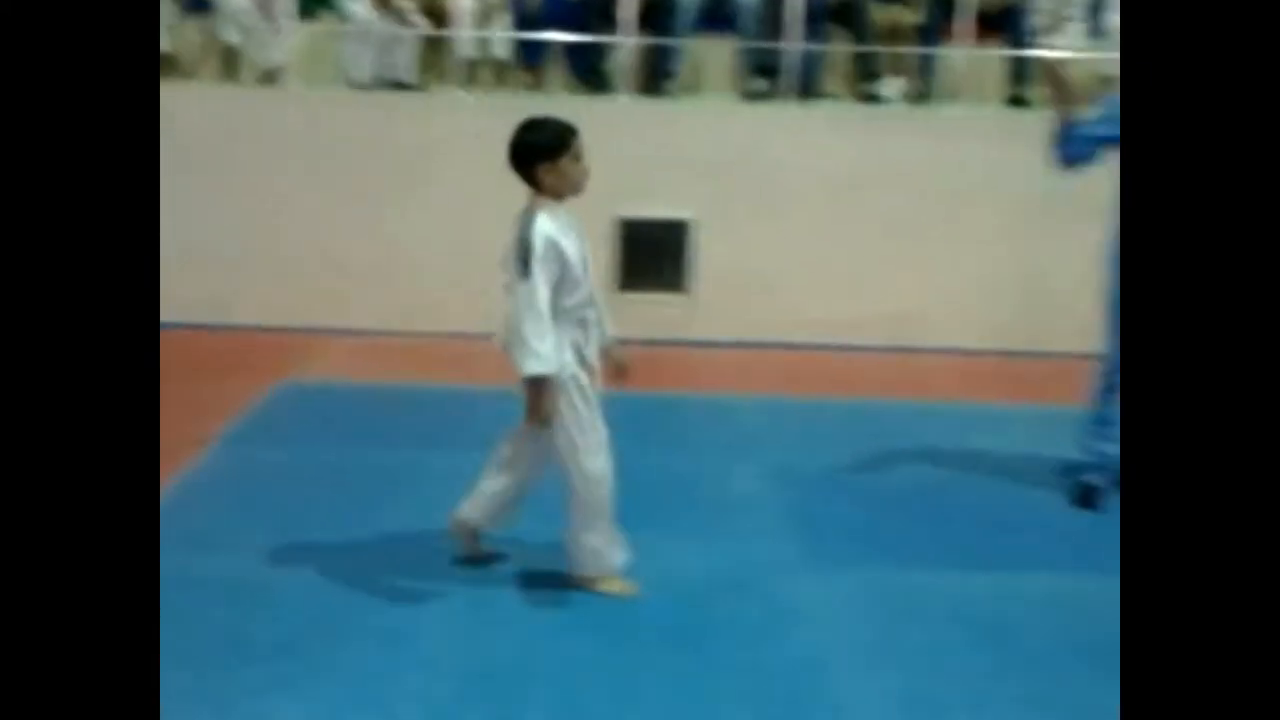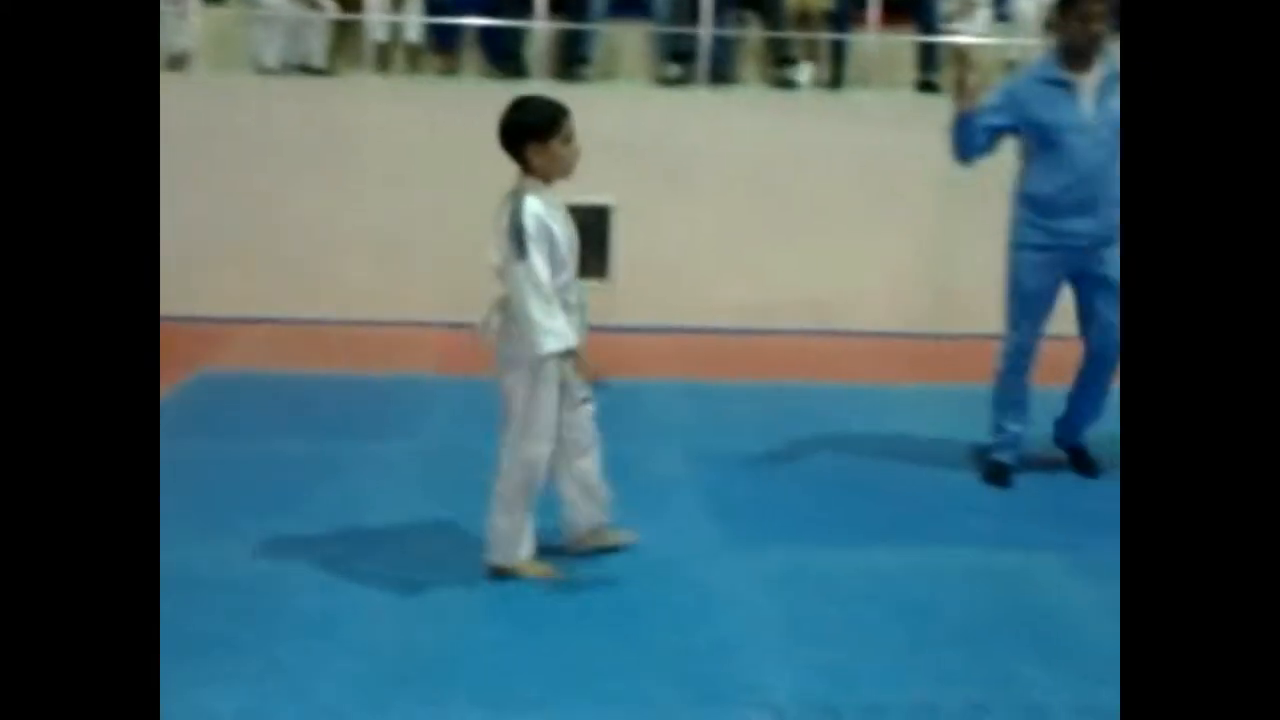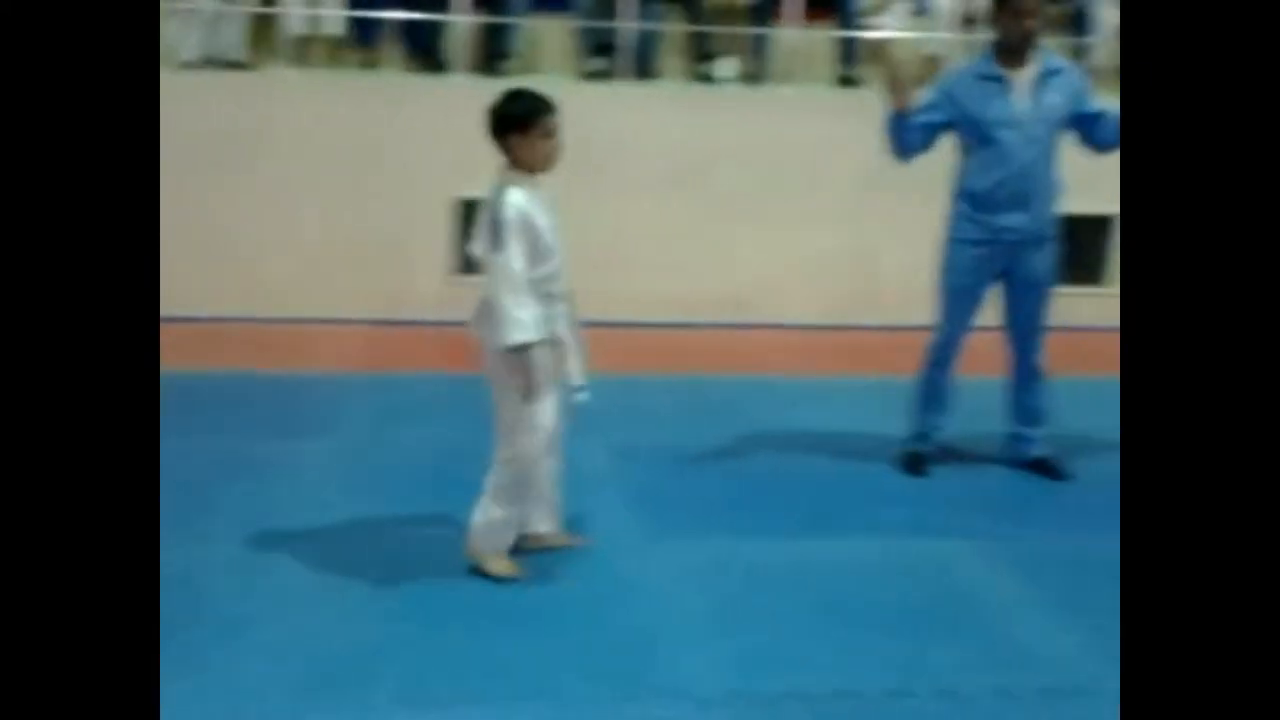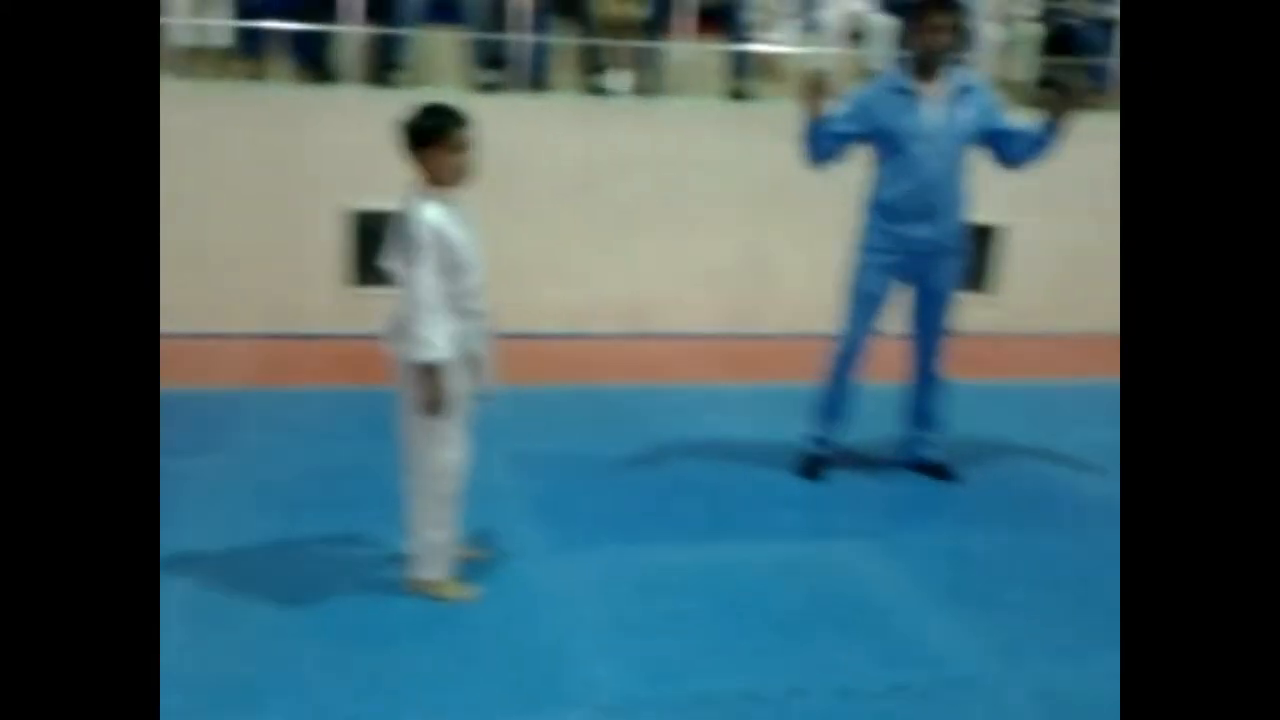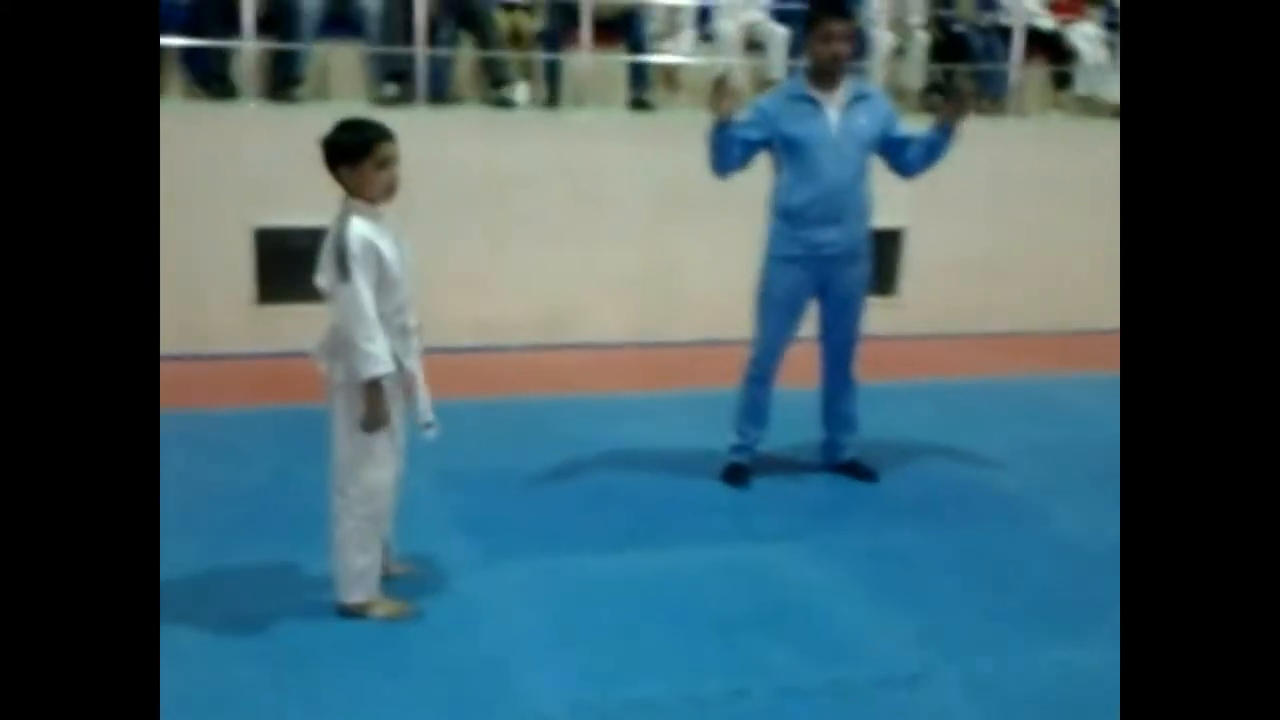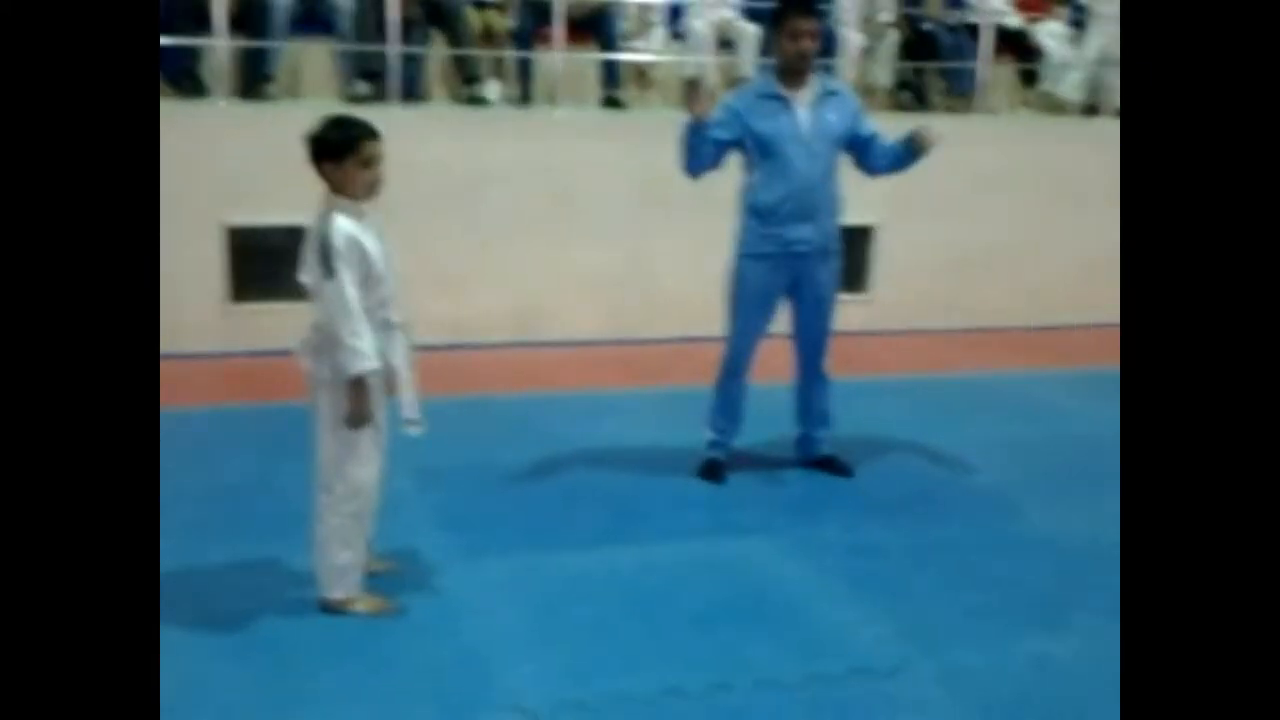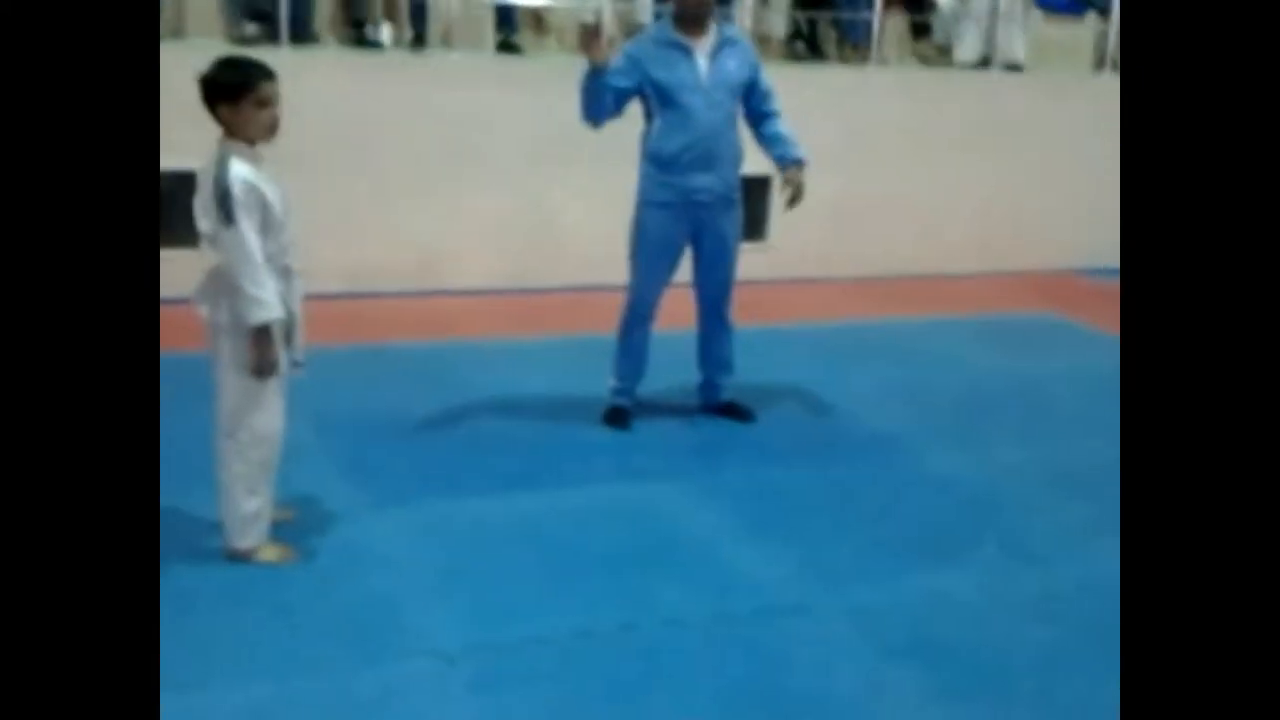
dt=0.3s
person 1, frame 1
left shoulder: (559, 221)
right shoulder: (539, 232)
right elbow: (531, 312)
left wrist: (604, 345)
right wrist: (538, 384)
left hip: (572, 355)
right hip: (555, 363)
left knee: (526, 451)
right knee: (591, 464)
left ankle: (472, 521)
right ankle: (596, 567)
person 1, frame 2
left shoulder: (543, 203)
right shoulder: (527, 212)
right elbow: (532, 293)
right wrist: (572, 356)
left hip: (553, 338)
right hip: (535, 346)
left knee: (578, 435)
right knee: (528, 448)
left ankle: (590, 526)
right ankle: (507, 551)
person 1, frame 3
left shoulder: (530, 196)
right shoulder: (509, 204)
right elbow: (506, 284)
left wrist: (559, 342)
right wrist: (523, 354)
left hip: (541, 333)
right hip: (519, 338)
left knee: (544, 436)
right knee: (524, 439)
left ankle: (538, 525)
right ankle: (488, 542)
person 1, frame 4
left shoulder: (446, 212)
right shoulder: (423, 218)
right elbow: (421, 299)
left wrist: (472, 354)
right wrist: (431, 371)
left hip: (454, 351)
right hip: (433, 355)
left knee: (450, 454)
right knee: (438, 459)
left ankle: (441, 543)
right ankle: (431, 569)
person 1, frame 5
left shoulder: (373, 226)
right shoulder: (353, 235)
right elbow: (357, 317)
right wrist: (374, 388)
left hip: (382, 367)
right hip: (365, 373)
left knee: (383, 473)
right knee: (365, 479)
left ankle: (374, 559)
right ankle: (358, 591)
person 1, frame 6
left shoulder: (355, 224)
right shoulder: (337, 232)
right elbow: (342, 315)
left wrist: (383, 372)
right wrist: (359, 386)
left hip: (364, 364)
right hip: (347, 370)
left knee: (364, 470)
right knee: (349, 476)
left ankle: (354, 556)
right ankle: (340, 587)
person 1, frame 7
left shoulder: (243, 167)
right shoulder: (235, 177)
right elbow: (243, 261)
right wrist: (263, 334)
left hip: (257, 311)
right hip: (248, 317)
left knee: (259, 421)
right knee: (254, 424)
left ankle: (254, 506)
right ankle: (247, 535)
person 2, frame 1
right shoulder: (1120, 105)
right elbow: (1075, 155)
right wrist: (1067, 117)
right hip: (1124, 255)
right knee: (1116, 366)
right ankle: (1096, 470)
person 2, frame 2
left shoulder: (1116, 83)
right shoulder: (1027, 87)
right elbow: (970, 149)
right wrist: (967, 111)
left hip: (1103, 242)
right hip: (1040, 239)
left knee: (1107, 346)
right knee: (1021, 347)
left ankle: (1072, 433)
right ankle: (1003, 447)
person 2, frame 3
left shoulder: (1068, 80)
right shoulder: (962, 83)
left elbow: (1101, 134)
right elbow: (907, 146)
left wrist: (1118, 120)
right wrist: (902, 112)
left hip: (1036, 239)
right hip: (974, 235)
left knee: (1028, 348)
right knee: (947, 341)
left ankle: (1029, 444)
right ankle: (921, 439)
person 2, frame 4
left shoulder: (977, 97)
right shoulder: (877, 96)
left elbow: (1012, 151)
right elbow: (823, 153)
left wrist: (1051, 124)
right wrist: (818, 119)
left hip: (943, 248)
right hip: (886, 244)
left knee: (928, 353)
right knee: (852, 343)
left ankle: (922, 447)
right ankle: (821, 443)
person 2, frame 5
left shoulder: (875, 106)
right shoulder: (776, 106)
left elbow: (908, 160)
right elbow: (726, 163)
left wrist: (944, 130)
right wrist: (724, 122)
left hip: (851, 255)
right hip: (791, 254)
left knee: (841, 357)
right knee: (766, 355)
left ankle: (839, 448)
right ankle: (742, 451)
person 2, frame 6
left shoulder: (841, 101)
right shoulder: (745, 103)
left elbow: (873, 158)
right elbow: (698, 165)
left wrist: (909, 148)
right wrist: (699, 123)
left hip: (821, 251)
right hip: (762, 250)
left knee: (813, 353)
right knee: (740, 351)
left ankle: (814, 445)
right ankle: (718, 448)
person 2, frame 7
left shoulder: (741, 50)
right shoulder: (645, 50)
left elbow: (764, 114)
right elbow: (598, 112)
left wrist: (789, 158)
right wrist: (597, 68)
left hip: (722, 200)
right hip: (664, 199)
left knee: (716, 302)
right knee: (643, 301)
left ankle: (715, 391)
right ankle: (622, 395)
